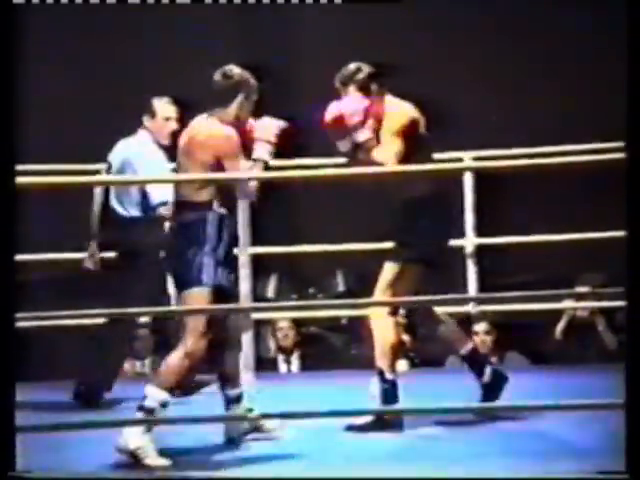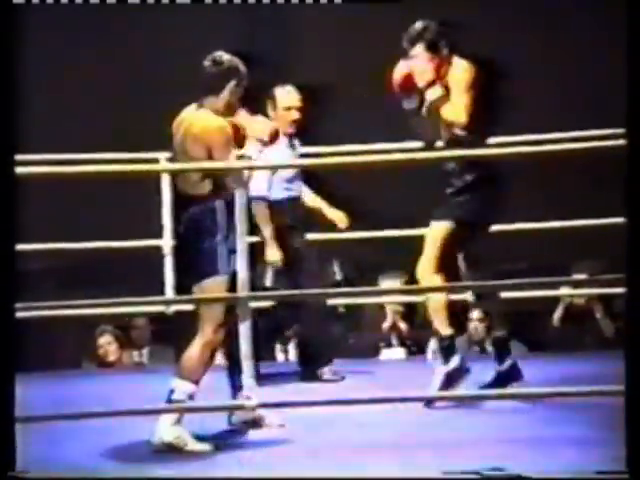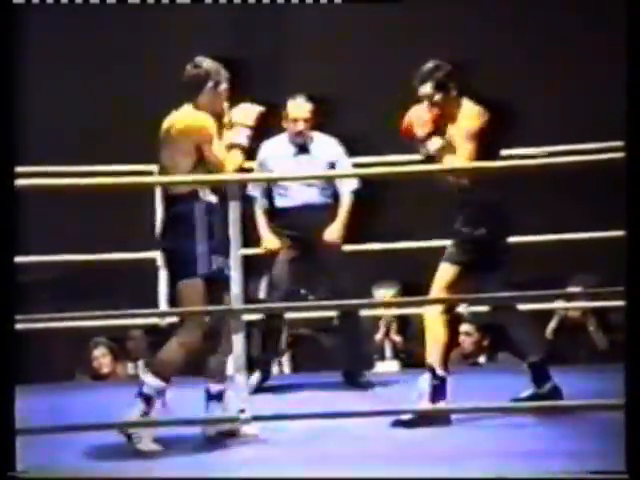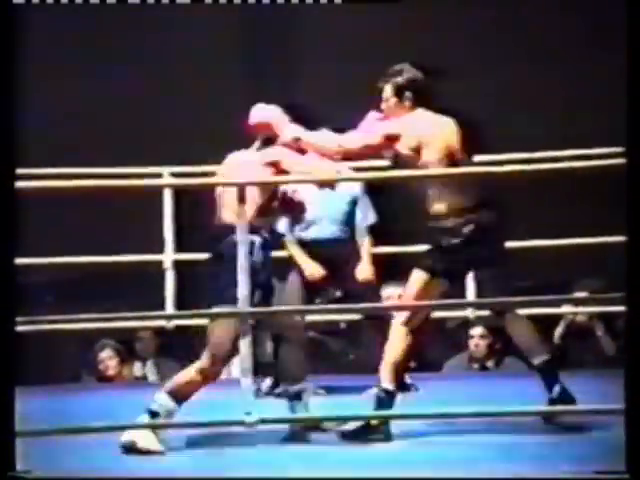
dt=0.7s
person 1, frame 1
left shoulder: (201, 126)
right shoulder: (223, 135)
right elbow: (247, 191)
left wrist: (251, 142)
right wrist: (263, 145)
left hip: (206, 232)
right hip: (202, 235)
left knee: (235, 325)
right knee: (194, 344)
left ankle: (237, 416)
right ankle: (136, 431)
person 1, frame 2
left shoulder: (185, 118)
right shoulder: (216, 125)
right elbow: (233, 186)
left wrist: (238, 132)
right wrist: (254, 143)
left hip: (189, 219)
right hip: (210, 222)
left knee: (231, 315)
right knee: (211, 329)
left ankle: (243, 400)
right ankle: (169, 424)
person 1, frame 3
left shoulder: (178, 121)
right shoulder: (199, 122)
right elbow: (227, 170)
left wrist: (228, 125)
right wrist: (242, 129)
left hip: (190, 223)
right hip: (194, 223)
left knee: (222, 324)
right knee: (192, 332)
left ankle: (217, 415)
right ankle: (137, 414)
person 1, frame 4
left shoulder: (237, 161)
right shoulder: (254, 163)
left hip: (251, 256)
right hip: (241, 253)
left knee: (294, 332)
right knee: (215, 359)
left ankle: (298, 414)
right ankle: (144, 426)
person 2, frame 1
left shoulder: (399, 115)
right shoulder: (384, 118)
left elbow: (388, 169)
left wrist: (362, 135)
right wrist: (350, 144)
left hip: (420, 216)
right hip: (418, 215)
left knee: (381, 304)
left ankle: (388, 407)
right ankle: (486, 373)
person 2, frame 2
left shoulder: (462, 71)
right shoulder: (440, 79)
left elbow: (461, 121)
right elbow: (432, 135)
left wrist: (431, 89)
right wrist: (414, 101)
left hip: (472, 179)
right hip: (462, 179)
left knee: (428, 269)
right knee: (473, 275)
left ankle: (450, 359)
right ankle: (507, 363)
person 2, frame 3
left shoulder: (470, 116)
right shoulder: (451, 120)
left elbow: (463, 169)
right elbow: (449, 172)
left wrist: (430, 139)
right wrist: (426, 140)
left hip: (480, 220)
right hip: (476, 221)
left knee: (436, 304)
right knee: (501, 305)
left ankle: (434, 400)
right ankle: (544, 384)
person 2, frame 4
left shoulder: (399, 128)
right shoulder: (446, 126)
left elbow: (340, 148)
left wrist: (290, 131)
left hip: (454, 230)
right hip: (484, 222)
left knee: (406, 318)
right knee: (502, 310)
left ankle: (379, 414)
right ankle: (556, 388)
person 3, frame 1
left shoulder: (121, 148)
right shoulder: (151, 155)
left elbow: (99, 195)
right elbow: (162, 205)
left wrist: (94, 244)
left hip: (122, 231)
right hip: (142, 236)
left knee: (162, 305)
right knee: (124, 315)
right ankle: (91, 387)
person 3, frame 2
left shoulder: (290, 141)
right shoulder: (266, 144)
right elbow: (257, 197)
left wrist: (326, 209)
right wrist: (270, 242)
left hip: (290, 220)
right hip: (280, 223)
left knee: (301, 292)
right knee: (311, 289)
right ankle: (316, 364)
person 3, frame 3
left shoulder: (330, 146)
right shoulder: (269, 151)
left elbow: (348, 190)
right elbow: (259, 196)
left wrist: (340, 224)
right wrist: (265, 232)
left hip: (324, 226)
right hip: (286, 228)
left knee: (344, 296)
right knee: (277, 296)
left ankle: (354, 370)
right ankle: (262, 370)
person 3, frame 4
left shoulder: (351, 184)
right shoulder: (295, 187)
left elbow: (364, 226)
right elbow: (286, 231)
left wrist: (366, 261)
right wrist: (305, 263)
left hip: (342, 251)
right hip: (306, 254)
